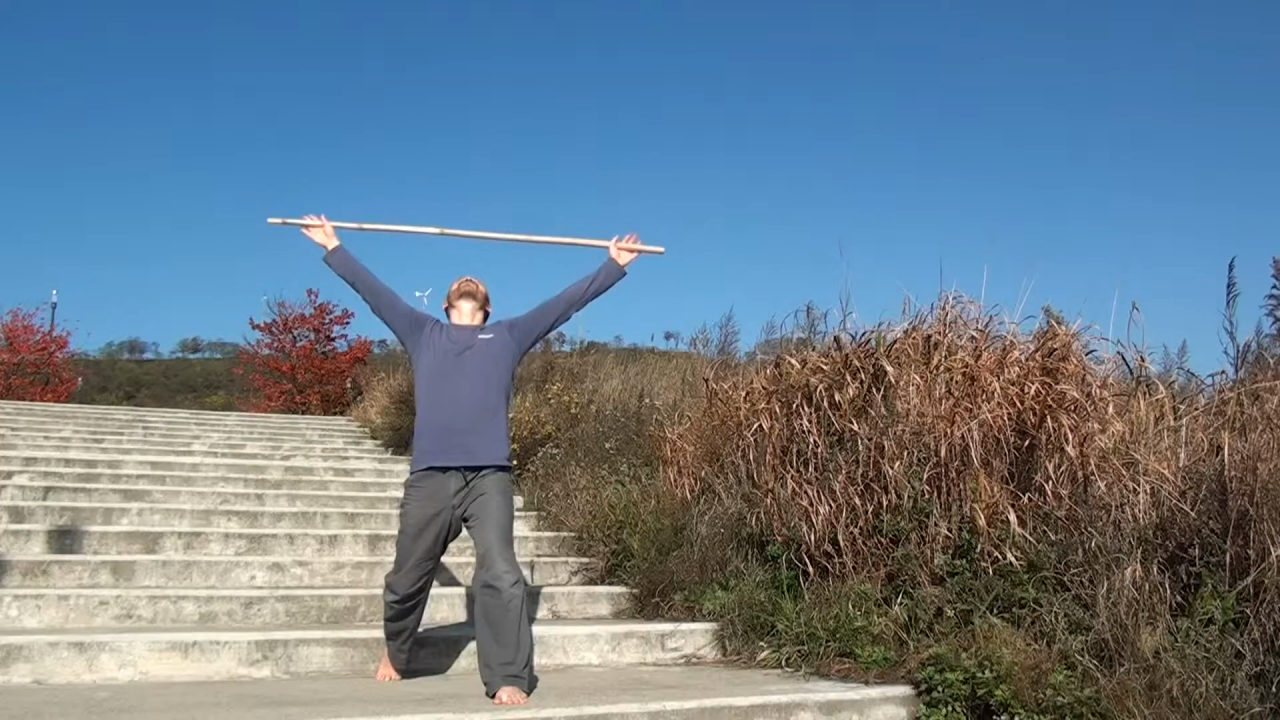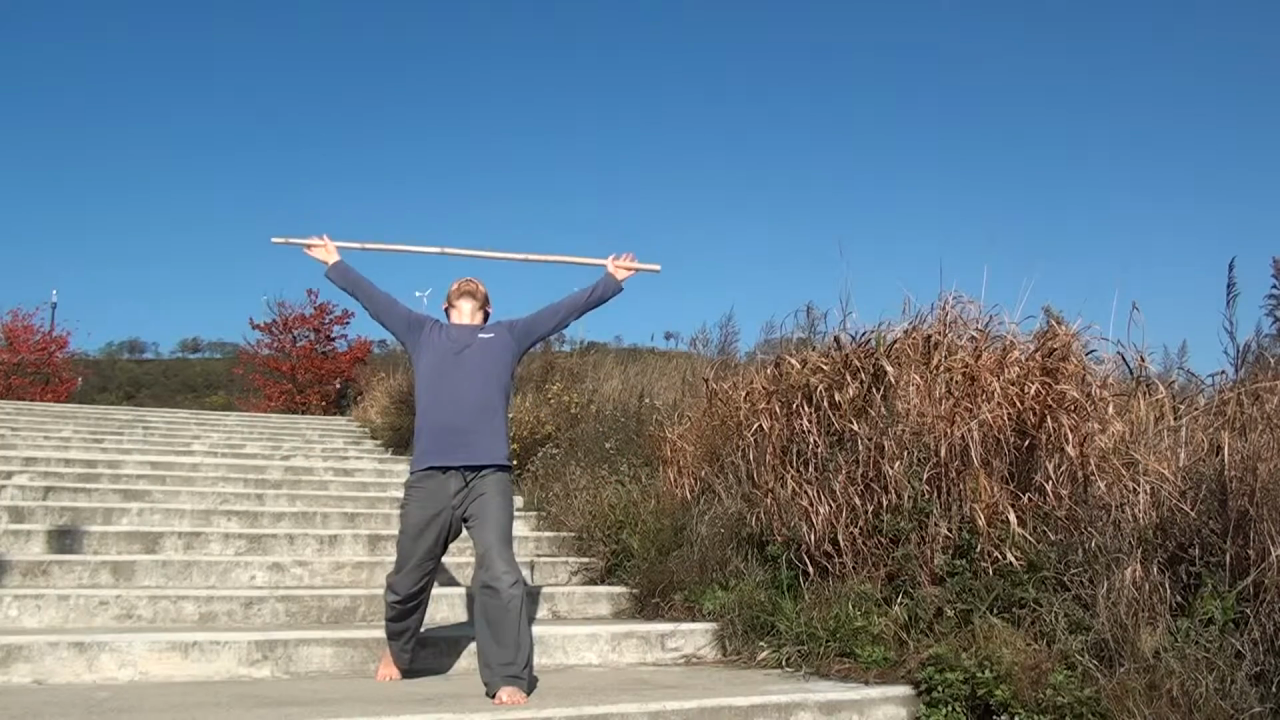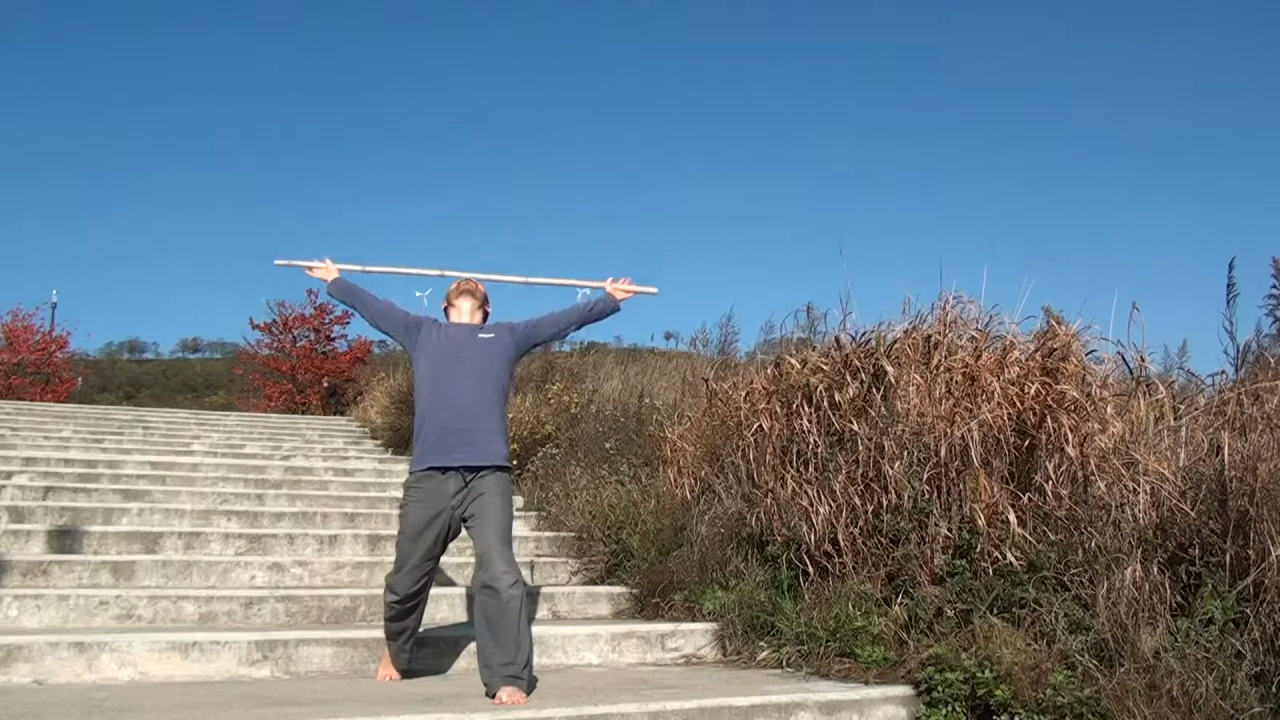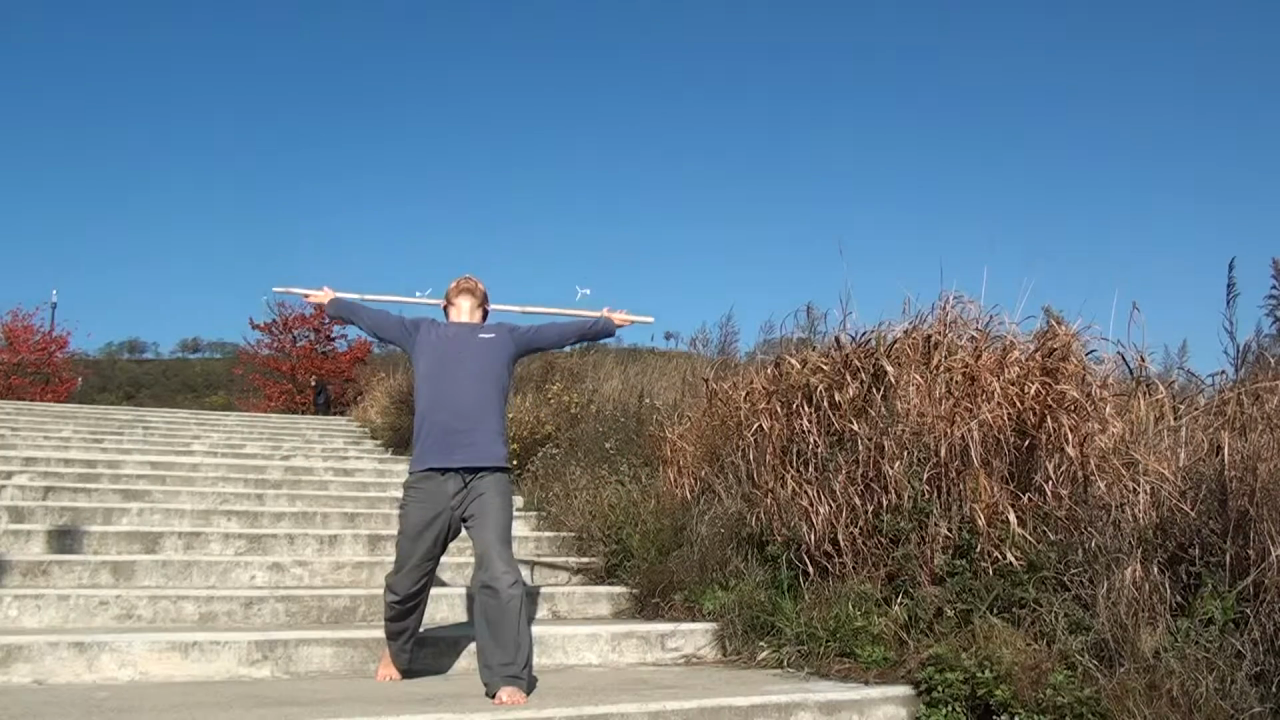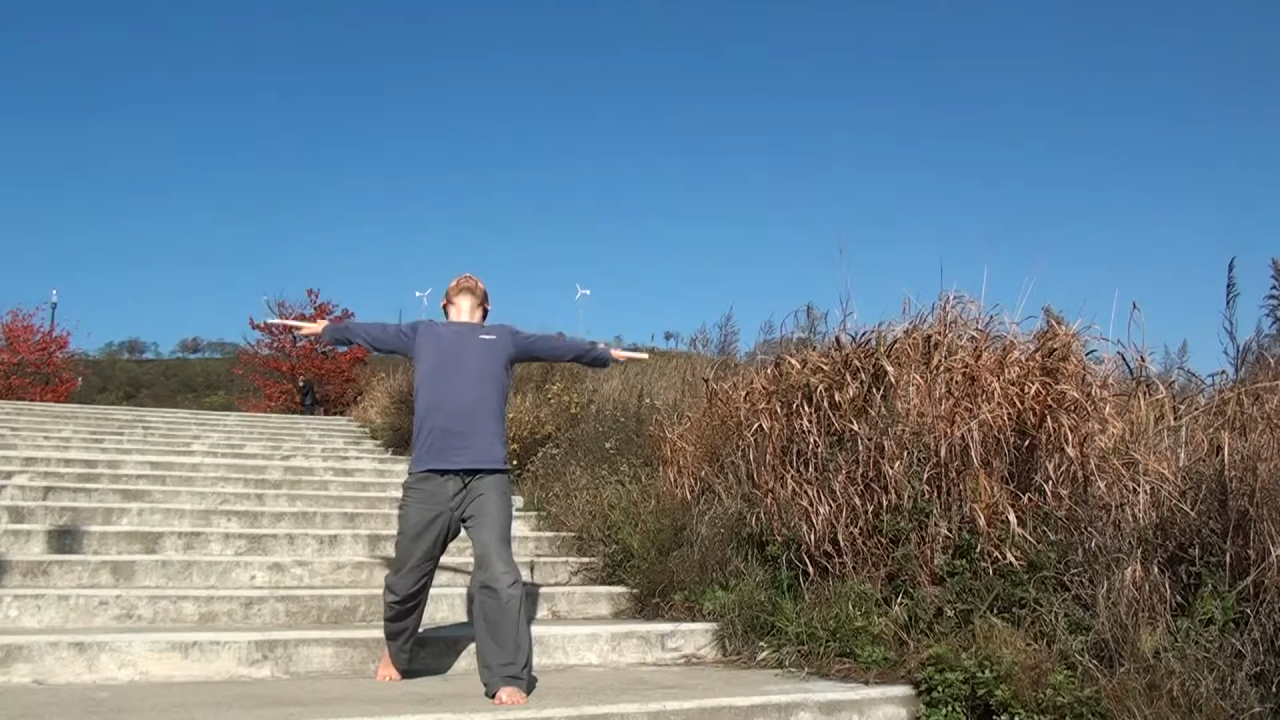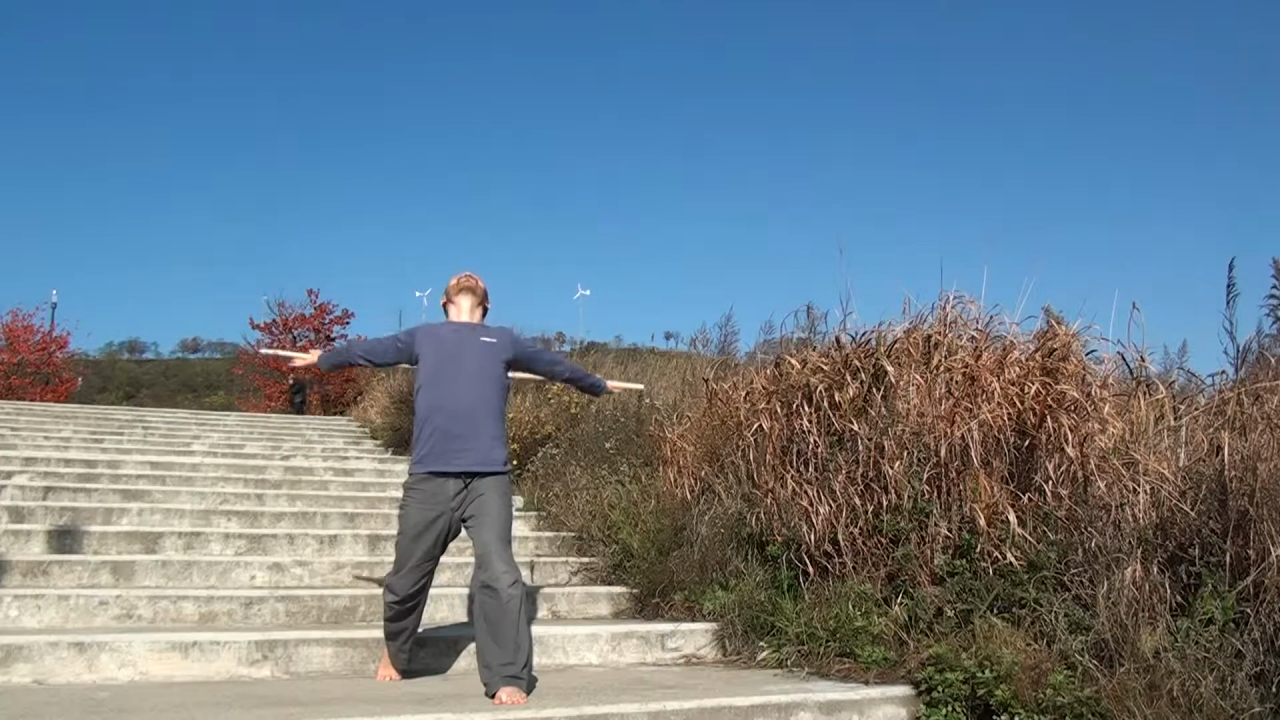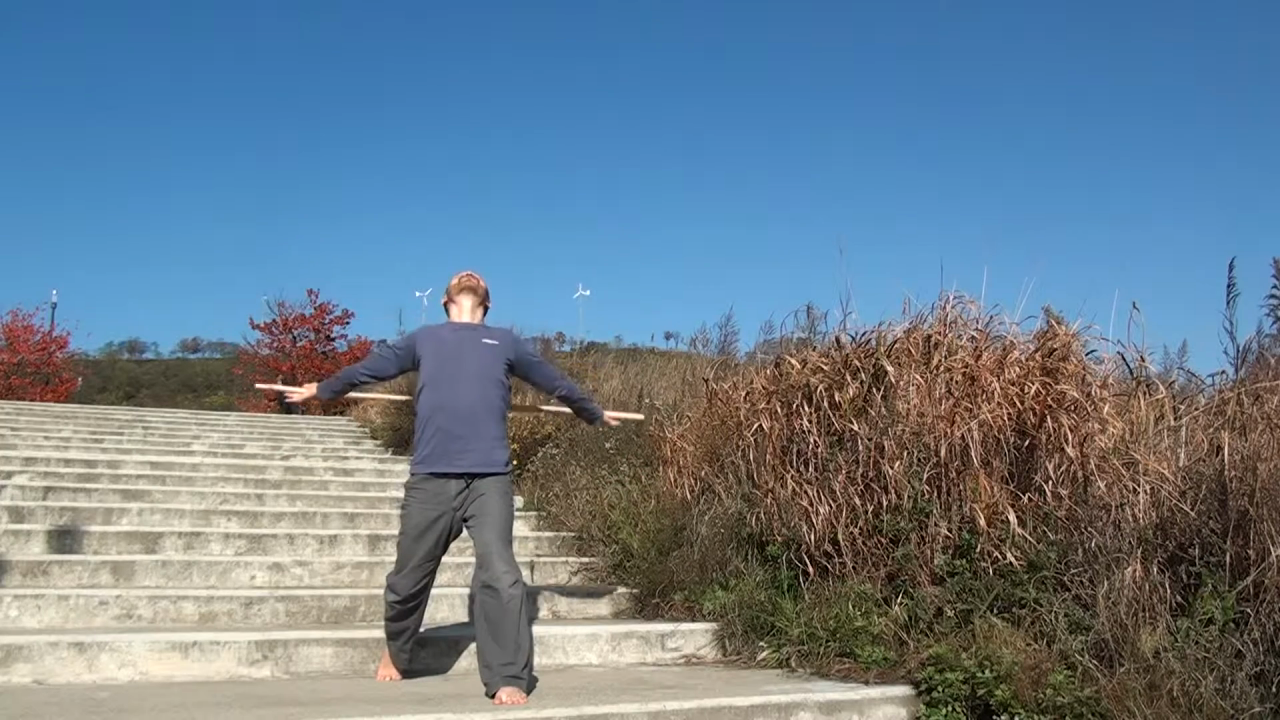
dt=0.2s
person 1, frame 1
left shoulder: (508, 335)
right shoulder: (423, 333)
left elbow: (567, 301)
right elbow: (370, 288)
left wrist: (614, 264)
right wrist: (331, 246)
left hip: (490, 475)
right hip: (429, 476)
left knee: (501, 576)
right knee: (407, 578)
left ankle: (509, 680)
right ankle: (395, 655)
person 1, frame 2
left shoulder: (508, 335)
right shoulder: (423, 332)
left elbow: (567, 308)
right elbow: (370, 296)
left wrist: (611, 279)
right wrist: (333, 262)
left hip: (489, 475)
right hip: (430, 476)
left knee: (500, 575)
right knee: (409, 578)
left ankle: (510, 679)
right ankle: (396, 654)
person 1, frame 3
left shoulder: (507, 336)
right shoulder: (422, 332)
left elbow: (566, 319)
right elbow: (371, 306)
left wrist: (610, 299)
right wrist: (332, 279)
left hip: (489, 475)
right hip: (429, 476)
left knee: (500, 576)
right knee: (408, 577)
left ankle: (509, 680)
right ankle: (395, 654)
person 1, frame 4
left shoulder: (506, 336)
right shoulder: (422, 333)
left elbow: (562, 332)
right elbow: (369, 319)
left wrist: (605, 324)
right wrist: (331, 303)
left hip: (488, 476)
right hip: (429, 476)
left knee: (499, 576)
right knee: (408, 577)
left ankle: (509, 680)
right ankle: (396, 653)
person 1, frame 5
left shoulder: (504, 338)
right shoulder: (422, 334)
left elbow: (562, 349)
right elbow: (369, 334)
left wrist: (604, 355)
right wrist: (328, 329)
left hip: (488, 476)
right hip: (428, 477)
left knee: (498, 575)
right knee: (407, 577)
left ankle: (509, 680)
right ankle: (395, 653)
person 1, frame 6
left shoulder: (504, 340)
right shoulder: (423, 337)
left elbow: (559, 368)
right elbow: (367, 352)
left wrist: (599, 386)
right wrist: (322, 358)
left hip: (488, 477)
right hip: (428, 478)
left knee: (499, 576)
right knee: (407, 577)
left ankle: (509, 679)
right ankle: (395, 654)
person 1, frame 7
left shoulder: (506, 343)
right shoulder: (424, 339)
left elbow: (556, 384)
right elbow: (368, 369)
left wrist: (596, 415)
right wrist: (320, 391)
left hip: (490, 478)
right hip: (430, 478)
left knee: (499, 575)
right knee: (408, 576)
left ankle: (509, 679)
right ankle: (395, 654)
